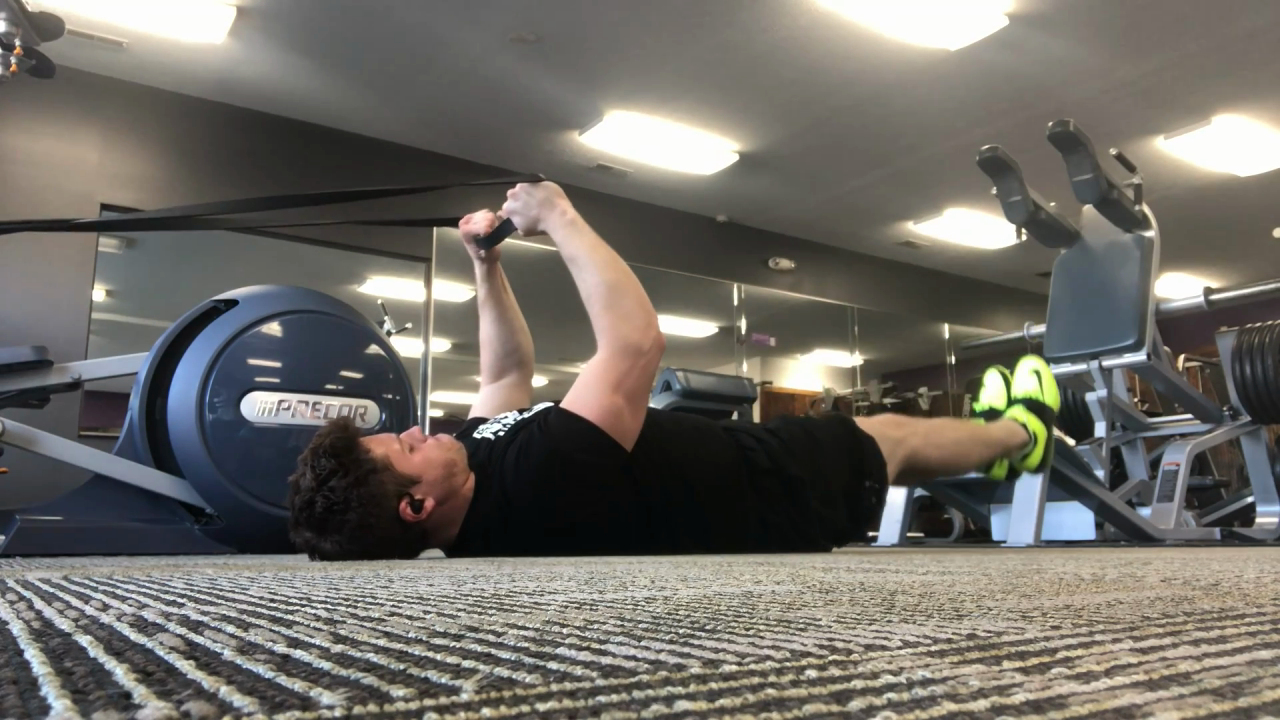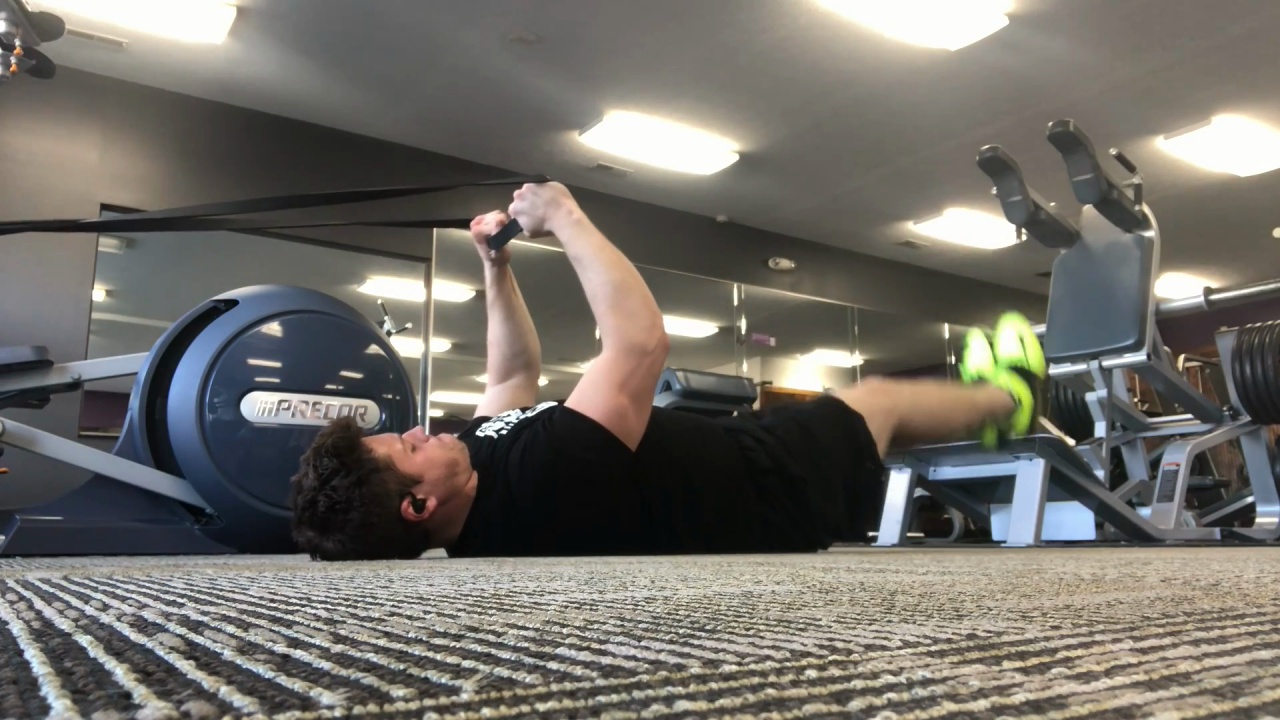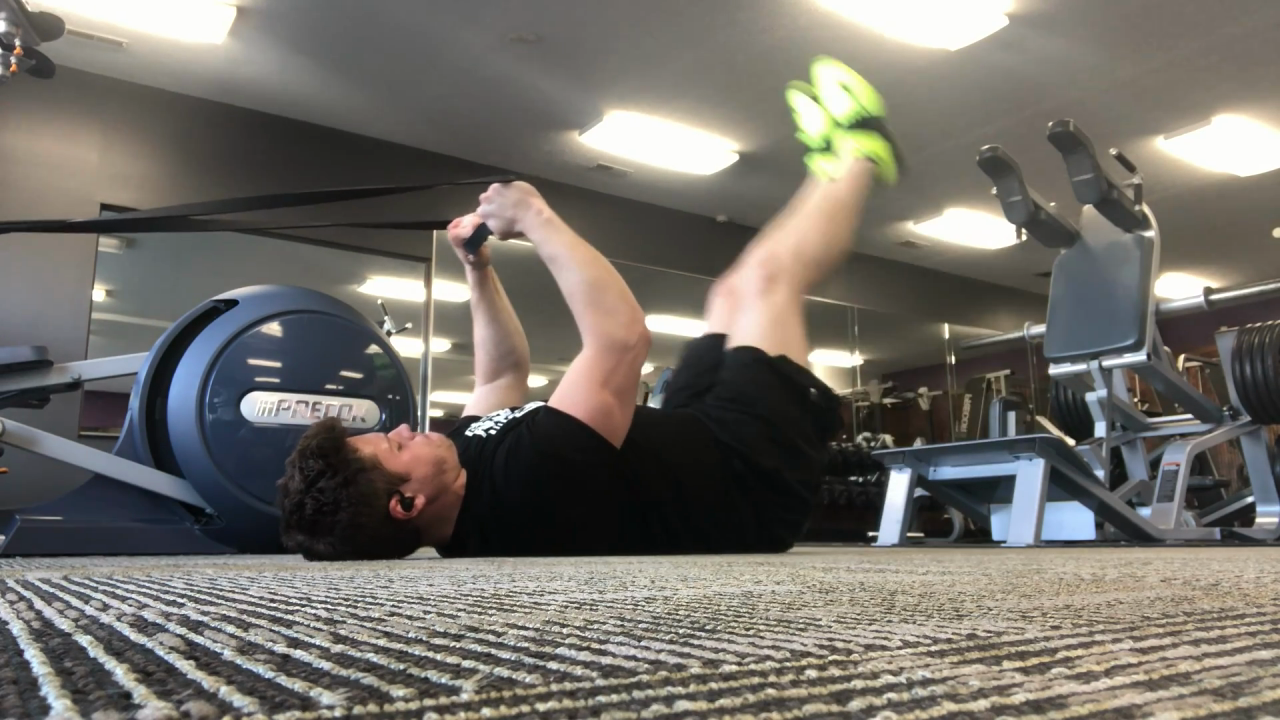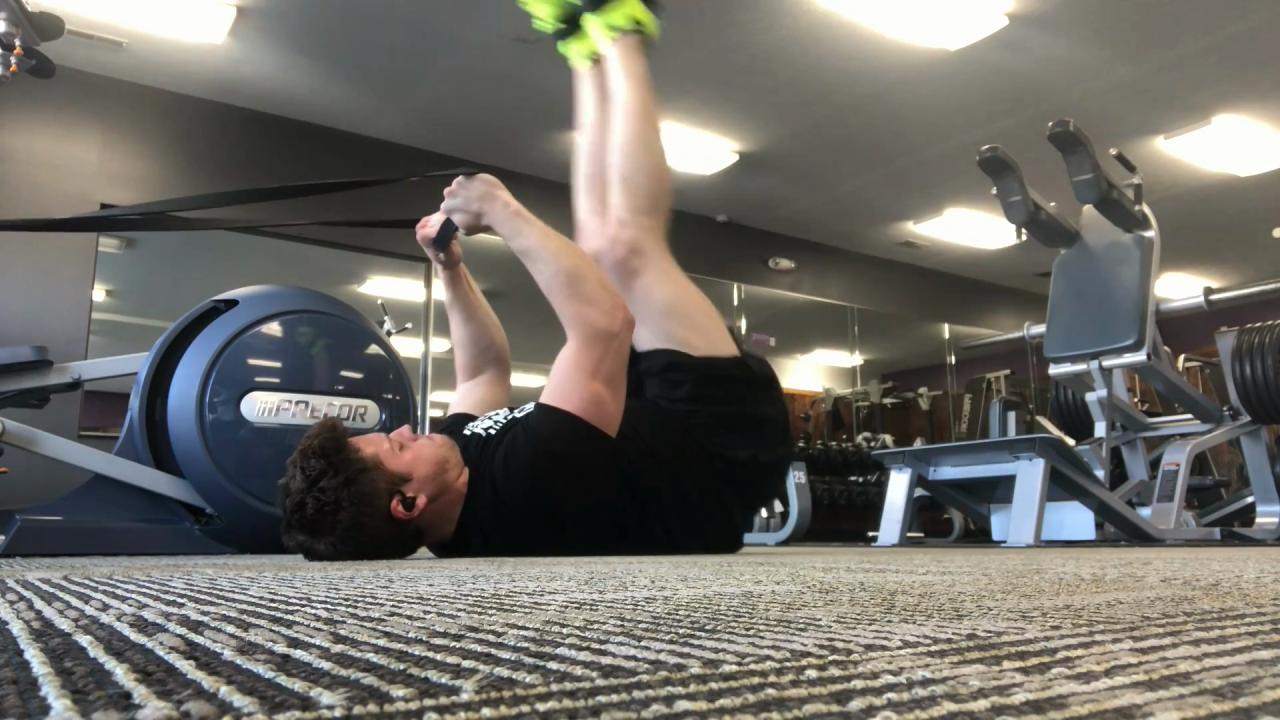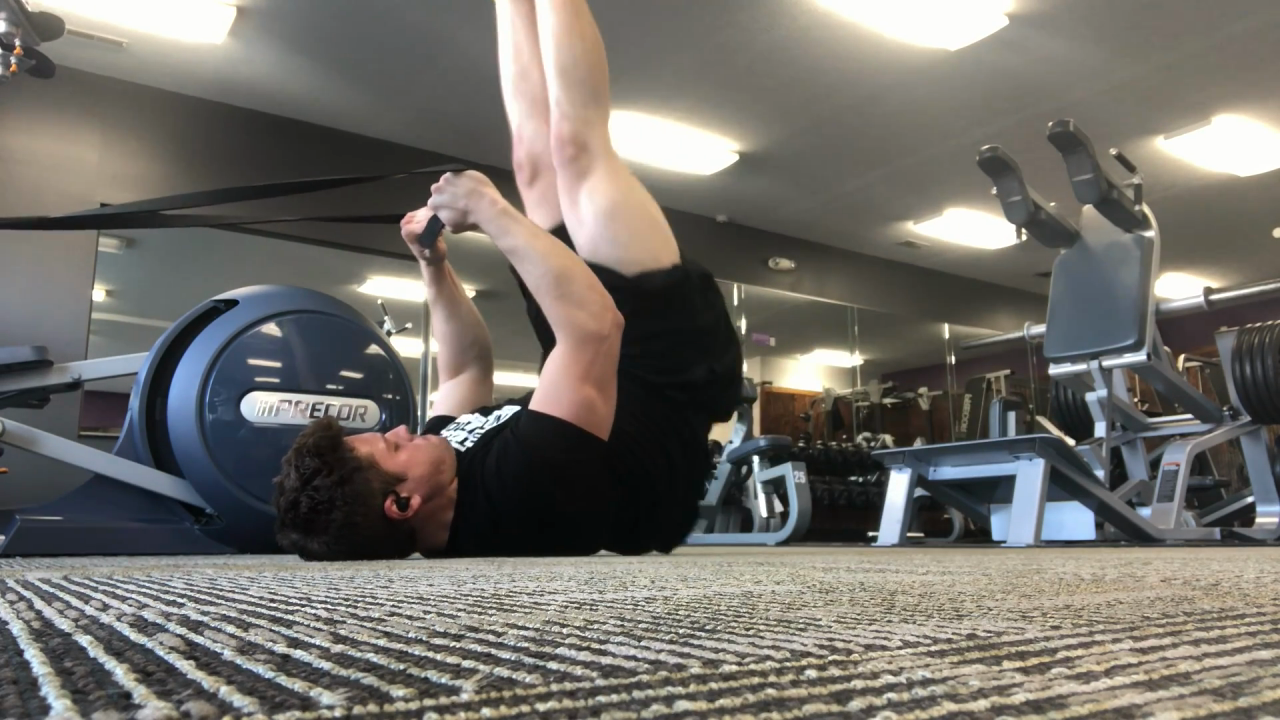
dt=0.4s
person 1, frame 1
left shoulder: (480, 462)
right shoulder: (540, 483)
left elbow: (507, 375)
right elbow: (635, 343)
left wrist: (486, 266)
right wrist: (558, 219)
left hip: (721, 461)
right hip: (762, 492)
left knee: (879, 434)
right knee: (890, 433)
left ankle: (1001, 436)
right ankle: (1015, 435)
person 1, frame 2
left shoulder: (480, 460)
right shoulder: (544, 484)
left elbow: (513, 376)
right elbow: (640, 343)
left wrist: (495, 266)
right wrist: (565, 218)
left hip: (721, 460)
right hip: (763, 487)
left knee: (857, 405)
right knee: (878, 397)
left ankle: (990, 396)
right ankle: (1001, 402)
person 1, frame 3
left shoulder: (471, 472)
right shoulder: (530, 481)
left elbow: (503, 376)
right elbow: (621, 337)
left wrist: (477, 269)
right wrist: (535, 220)
left hip: (689, 448)
right hip: (747, 475)
left knee: (731, 297)
right knee: (762, 282)
left ankle: (836, 167)
right ankle: (854, 156)
person 1, frame 4
left shoulder: (463, 495)
right shoulder: (528, 484)
left elbow: (485, 371)
right elbow: (605, 324)
left wrist: (449, 268)
right wrist: (501, 213)
left hip: (655, 434)
right hip: (723, 444)
right knee: (626, 252)
left ankle: (590, 52)
person 1, frame 5
right shoulder: (521, 490)
left elbow: (467, 368)
right elbow: (595, 326)
left wrist: (433, 265)
right wrist: (490, 212)
left hip: (615, 386)
right hip: (672, 379)
left knee: (537, 162)
right knee: (573, 147)
